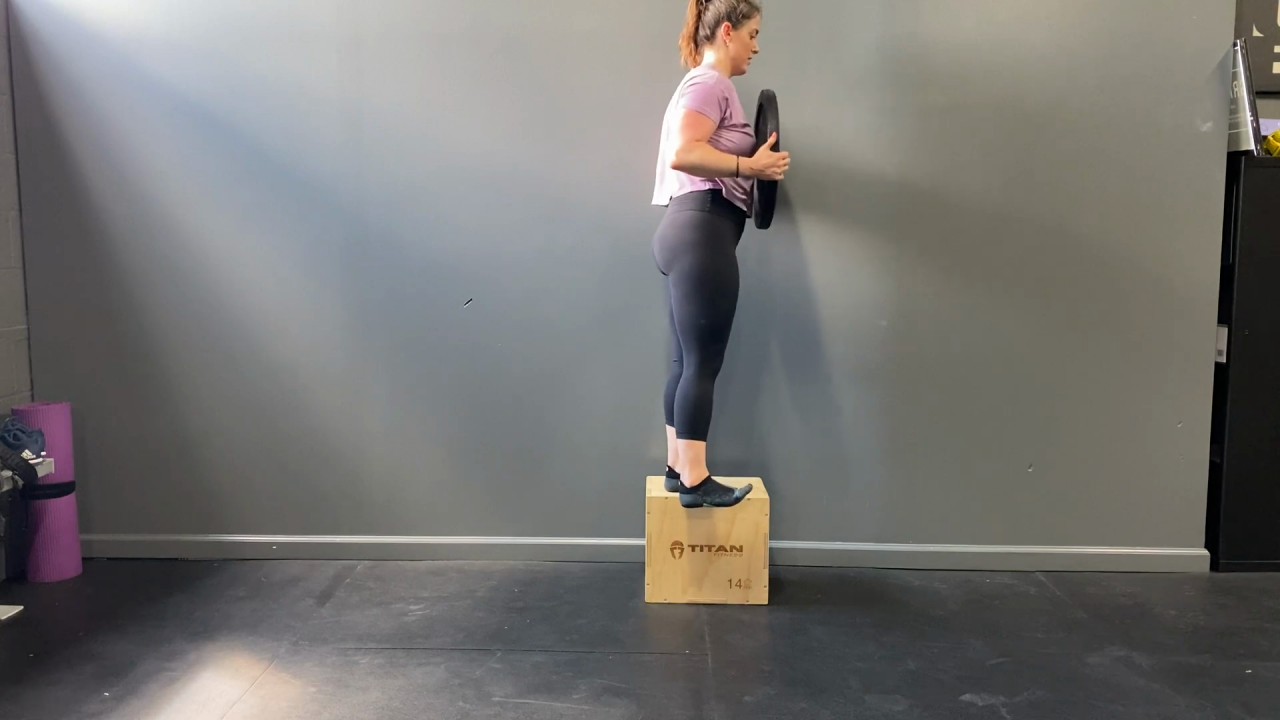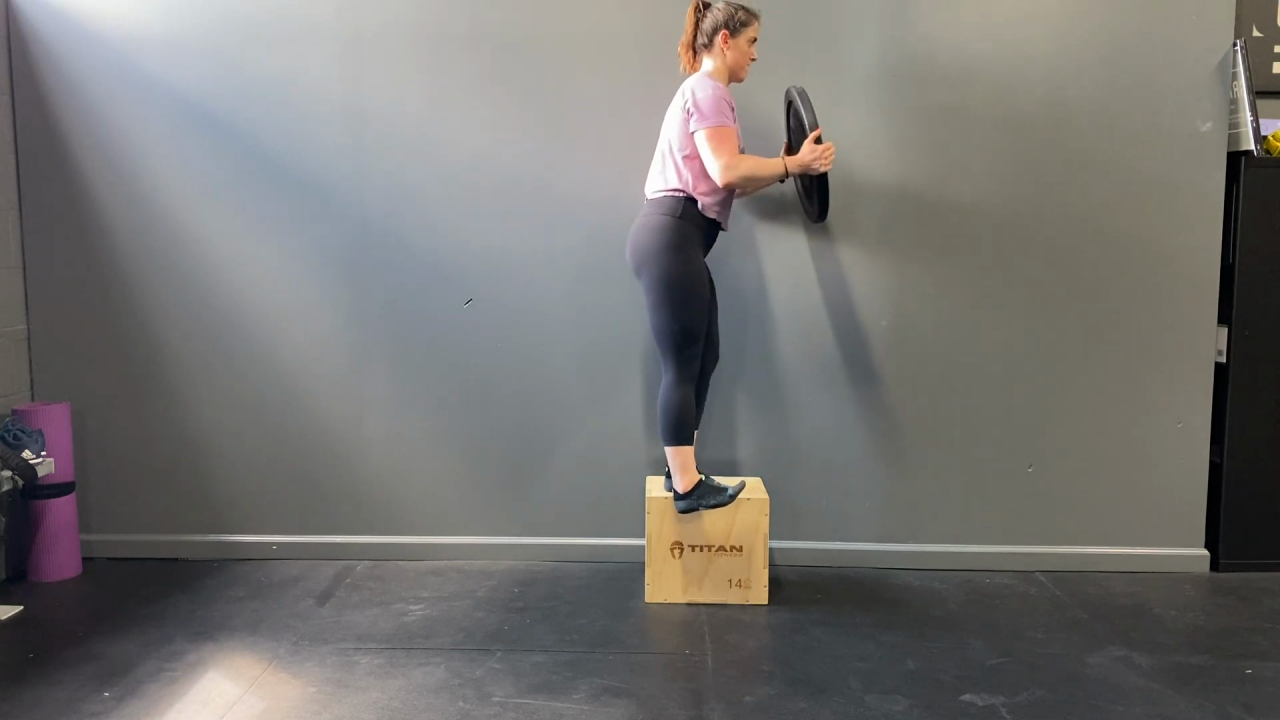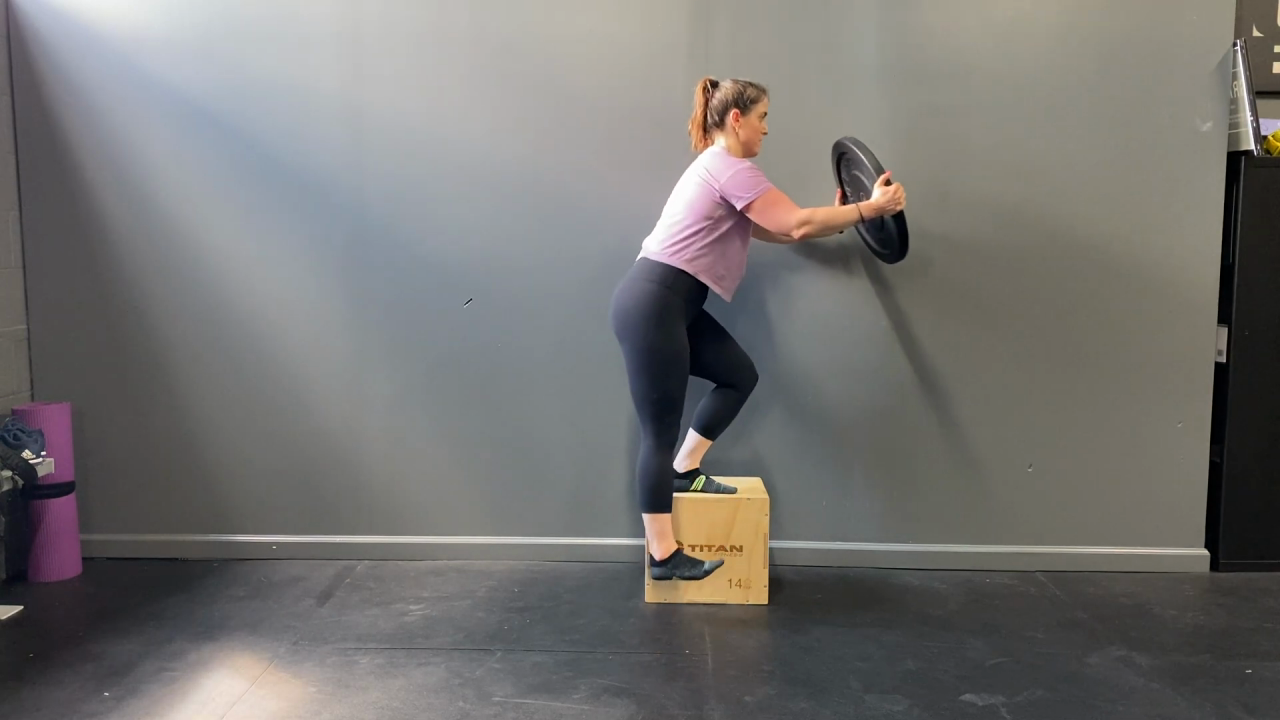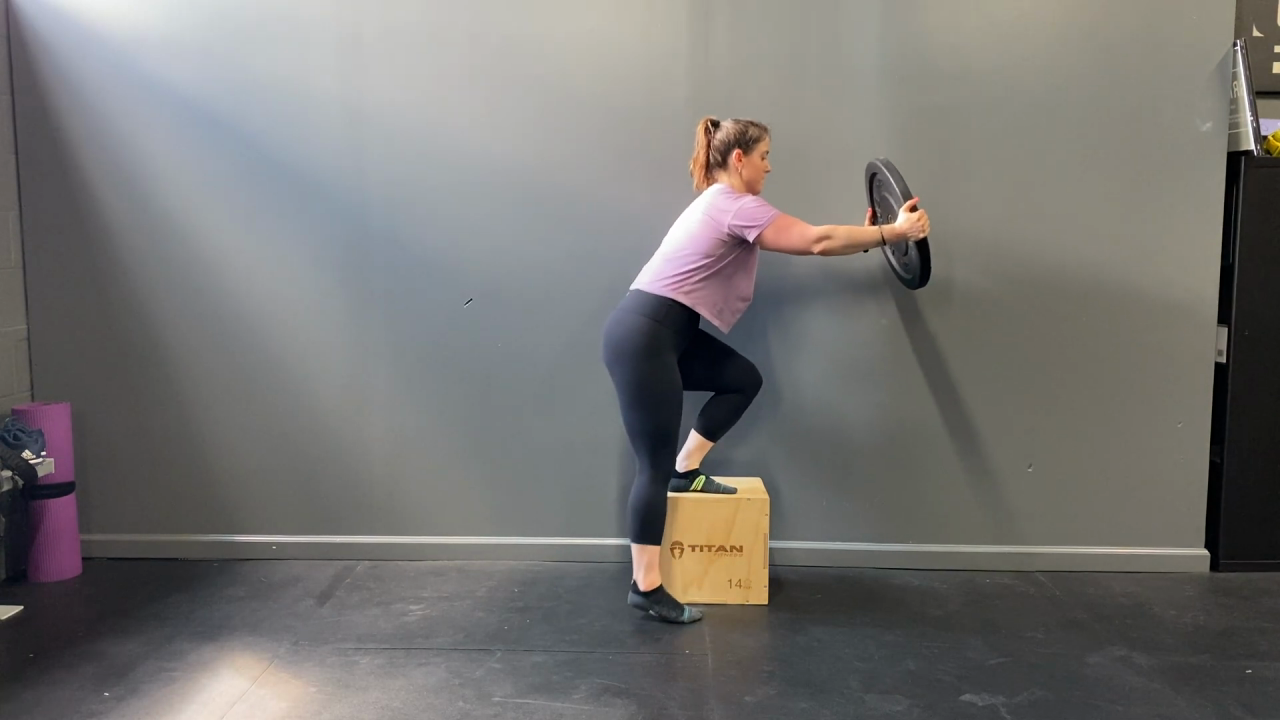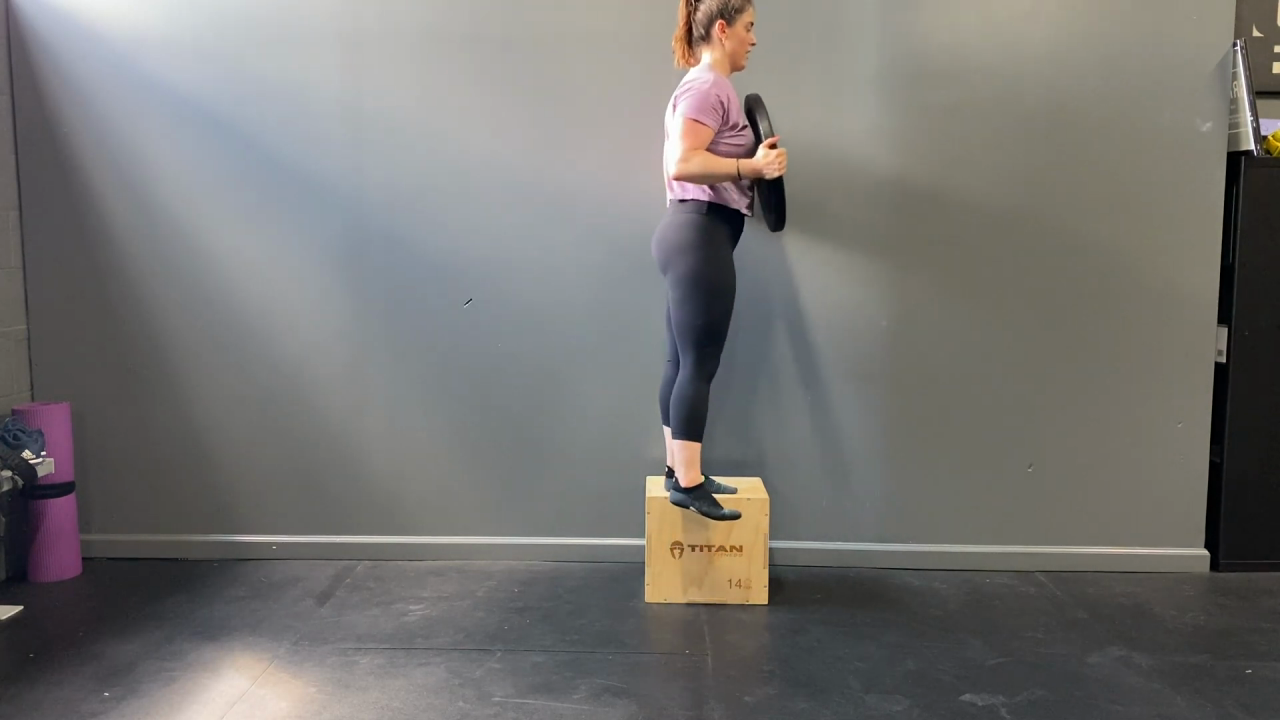
dt=1s
person 1, frame 1
left shoulder: (704, 85)
right shoulder: (709, 84)
right elbow: (682, 153)
left wrist: (756, 163)
right wrist: (751, 165)
left hip: (688, 230)
right hip: (702, 231)
left knee: (689, 360)
right knee: (703, 362)
left ankle: (679, 468)
right ankle: (695, 480)
person 1, frame 2
left shoulder: (703, 93)
right shoulder: (708, 92)
left elbow: (725, 182)
right elbow: (726, 171)
left wrist: (782, 169)
right wrist: (794, 165)
left hip: (676, 241)
right hip: (670, 239)
left knee: (701, 361)
right knee: (683, 368)
left ankle: (682, 472)
right ankle: (687, 486)
person 1, frame 3
left shoulder: (717, 167)
right shoulder: (731, 170)
left elbow: (773, 230)
right elbow: (796, 226)
left wrist: (840, 215)
right wrist: (869, 208)
left hip: (668, 302)
right hip: (651, 305)
left knee: (739, 375)
right knee: (660, 433)
left ankle: (683, 469)
right ankle: (664, 555)
person 1, frame 4
left shoulder: (721, 205)
right shoulder: (736, 207)
left elbow: (803, 241)
right elbow: (816, 241)
left wrist: (867, 235)
right wrist: (893, 233)
left hip: (661, 332)
right hip: (642, 337)
left knee: (743, 379)
right knee: (654, 464)
left ankle: (686, 469)
right ankle: (647, 586)
person 1, frame 5
left shoulder: (712, 88)
right shoulder: (705, 86)
right elbow: (682, 164)
left wrist: (755, 167)
right wrist: (751, 167)
left hip: (694, 235)
right hip: (698, 236)
left knee: (684, 362)
right knee: (699, 366)
left ankle: (680, 471)
right ankle: (689, 484)
